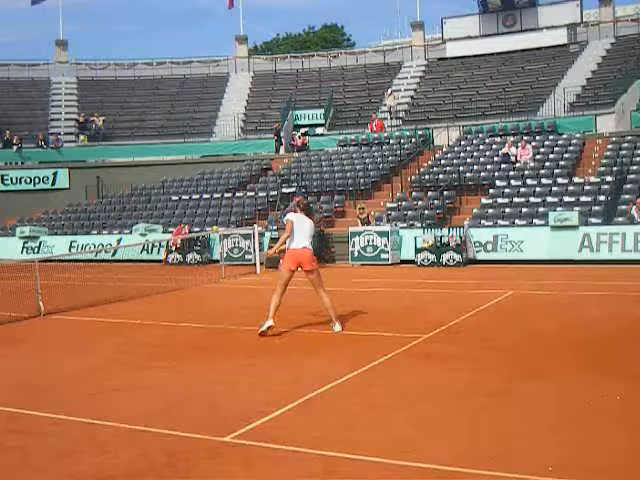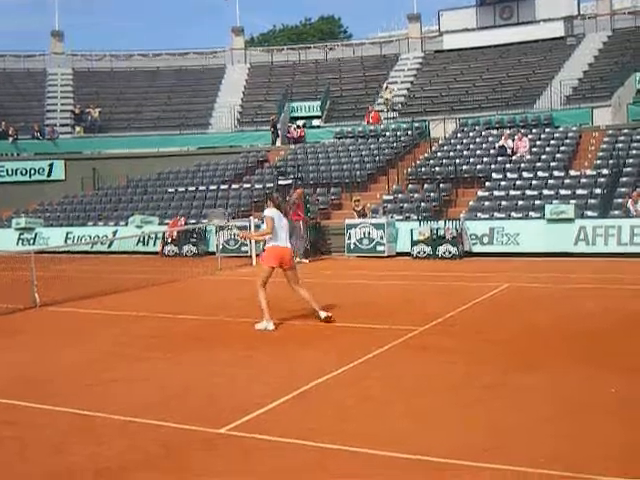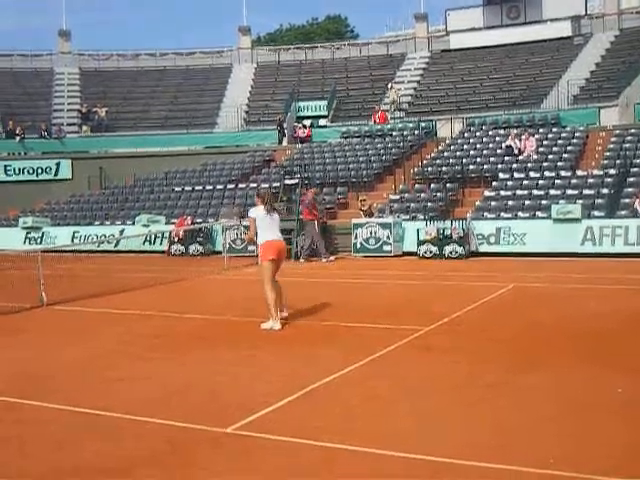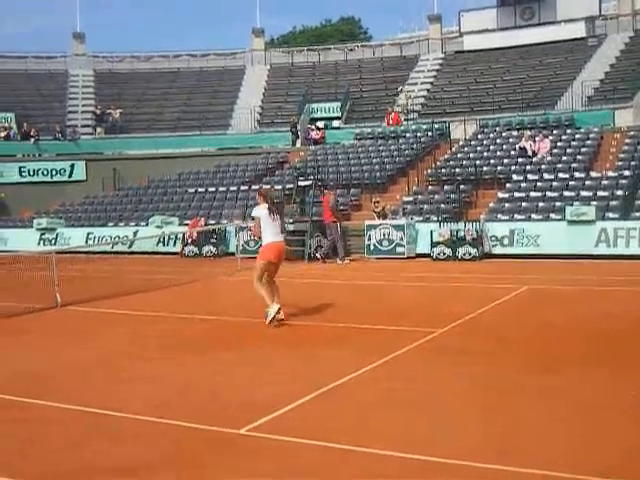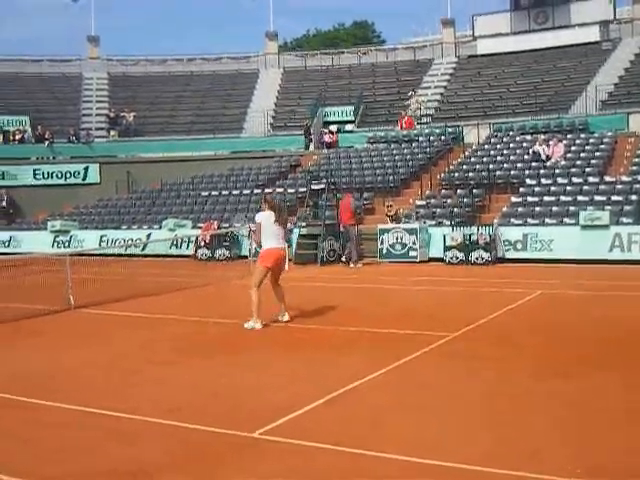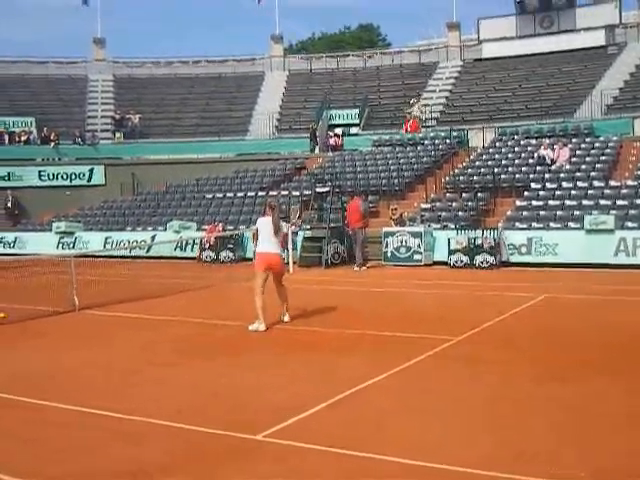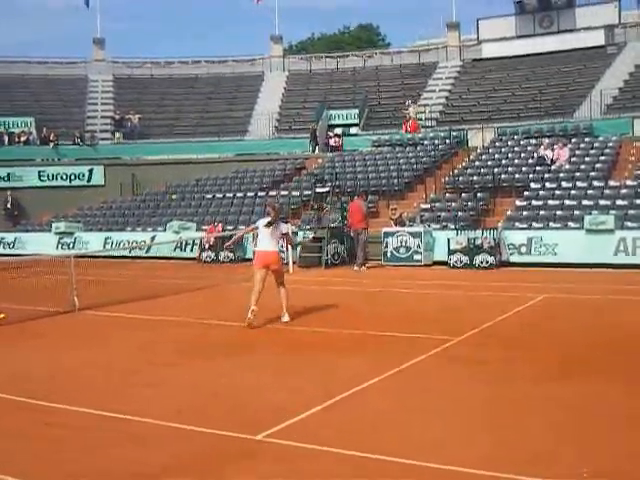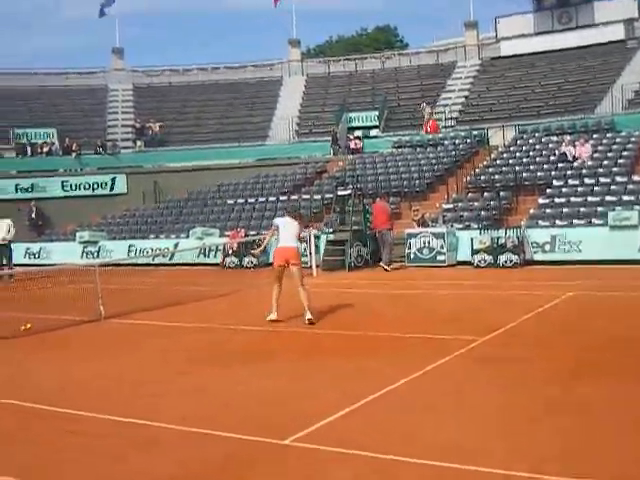
dt=0.2s
person 1, frame 1
left shoulder: (291, 216)
right shoulder: (311, 223)
left elbow: (287, 233)
left wrist: (275, 248)
left hip: (292, 254)
right hip: (307, 255)
left knee: (279, 291)
right knee: (321, 291)
left ankle: (270, 321)
right ankle: (335, 323)
person 1, frame 2
left shoulder: (269, 211)
right shoulder: (284, 218)
left elbow: (269, 230)
left wrist: (251, 235)
right wrist: (253, 236)
left hip: (272, 251)
right hip: (287, 252)
left knee: (261, 286)
right knee: (297, 287)
left ankle: (267, 321)
right ankle: (321, 312)
person 1, frame 3
left shoulder: (254, 211)
right shoulder: (274, 212)
left elbow: (252, 234)
left wrist: (249, 238)
left hip: (267, 247)
right hip: (281, 245)
left knee: (267, 284)
right knee: (272, 280)
left ankle: (275, 320)
right ankle: (281, 310)
person 1, frame 4
left shoulder: (257, 210)
right shoulder: (276, 210)
left elbow: (257, 233)
left wrist: (255, 233)
left hip: (269, 247)
right hip: (281, 247)
left knee: (256, 281)
right knee: (269, 279)
left ankle: (273, 306)
right ankle: (275, 307)
person 1, frame 5
left shoulder: (260, 215)
right shoulder: (281, 217)
left elbow: (258, 239)
left wrist: (255, 238)
left hip: (268, 253)
right hip: (282, 253)
left knee: (254, 286)
right knee: (274, 282)
left ankle: (256, 320)
right ankle: (284, 313)
person 1, frame 6
left shoulder: (260, 220)
right shoulder: (282, 225)
left elbow: (255, 235)
right elbow: (284, 245)
left hip: (262, 257)
right hip: (277, 258)
left knee: (259, 291)
right knee: (279, 285)
left ankle: (261, 322)
right ankle: (285, 314)
person 1, frame 7
left shoulder: (261, 221)
right shoulder: (282, 226)
left elbow: (245, 231)
right elbow: (290, 243)
left wrist: (231, 241)
left hip: (260, 256)
right hip: (274, 256)
left knee: (258, 288)
right knee: (281, 285)
left ankle: (252, 308)
right ankle: (285, 314)
person 1, frame 8
left shoulder: (278, 220)
right shoulder: (298, 224)
left elbow: (270, 234)
left wrist: (260, 249)
left hip: (280, 252)
right hip: (293, 252)
left knee: (277, 284)
right knee: (300, 286)
left ankle: (274, 313)
right ankle: (308, 314)
